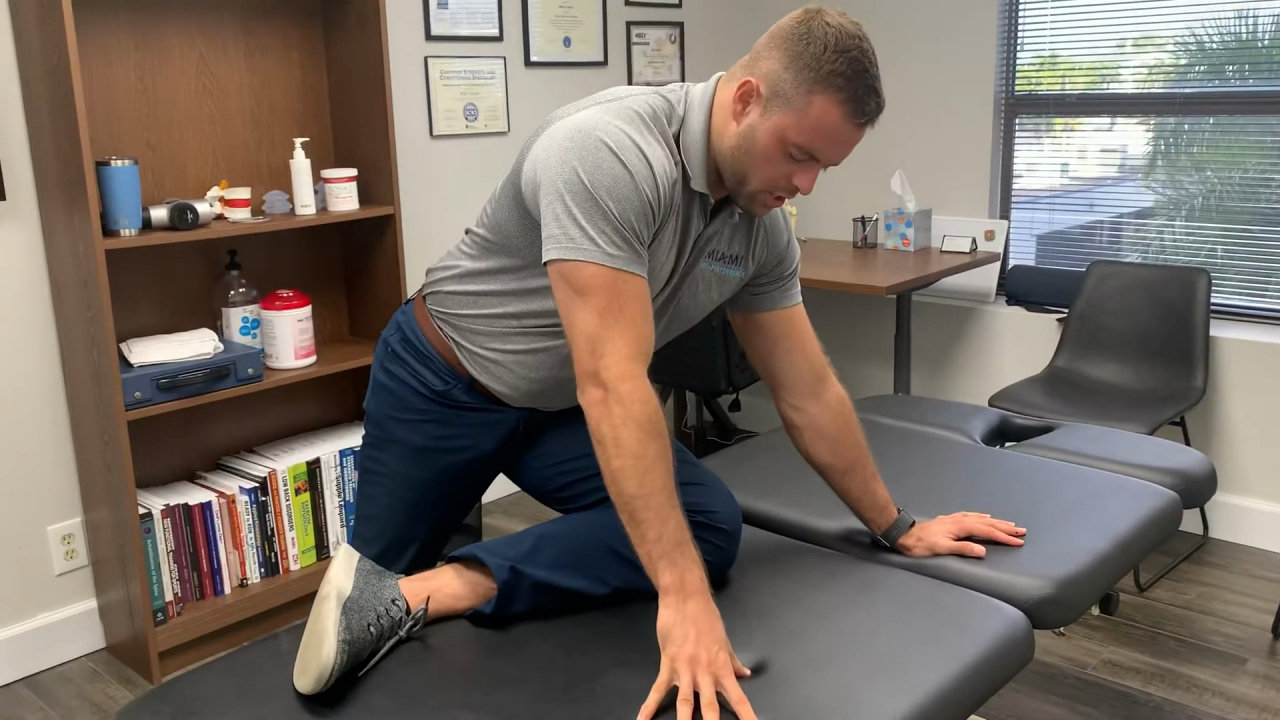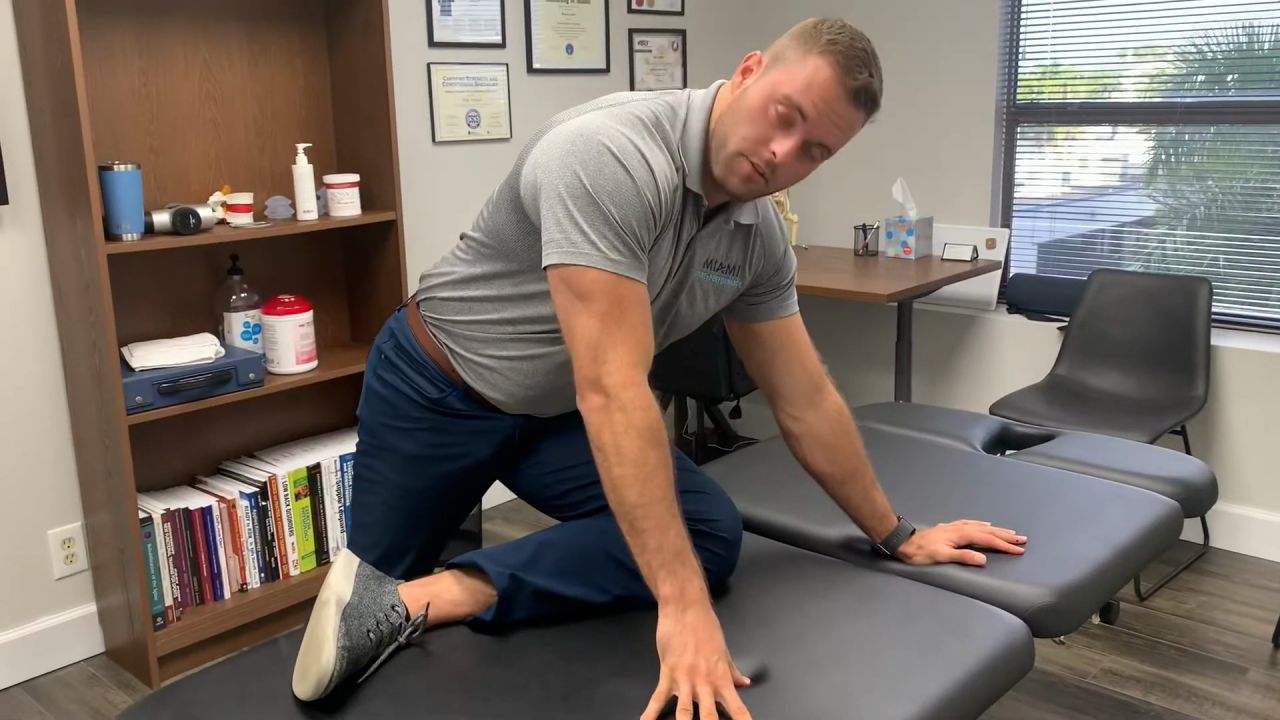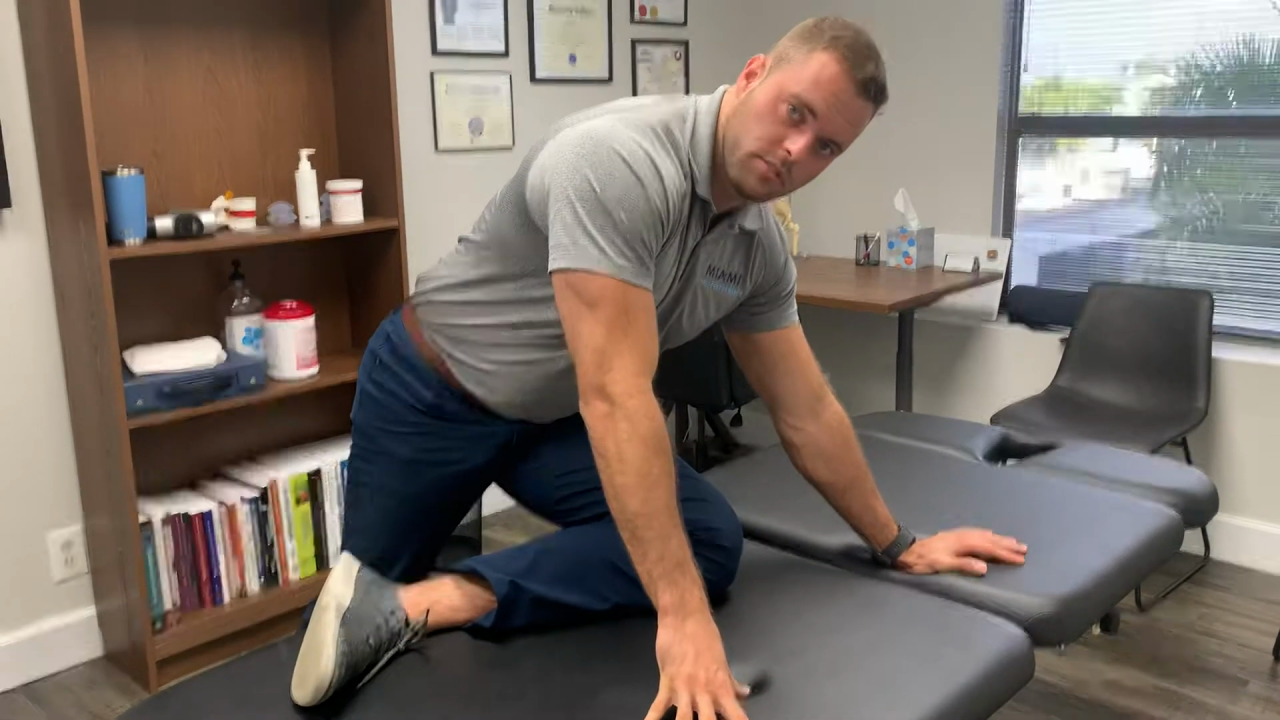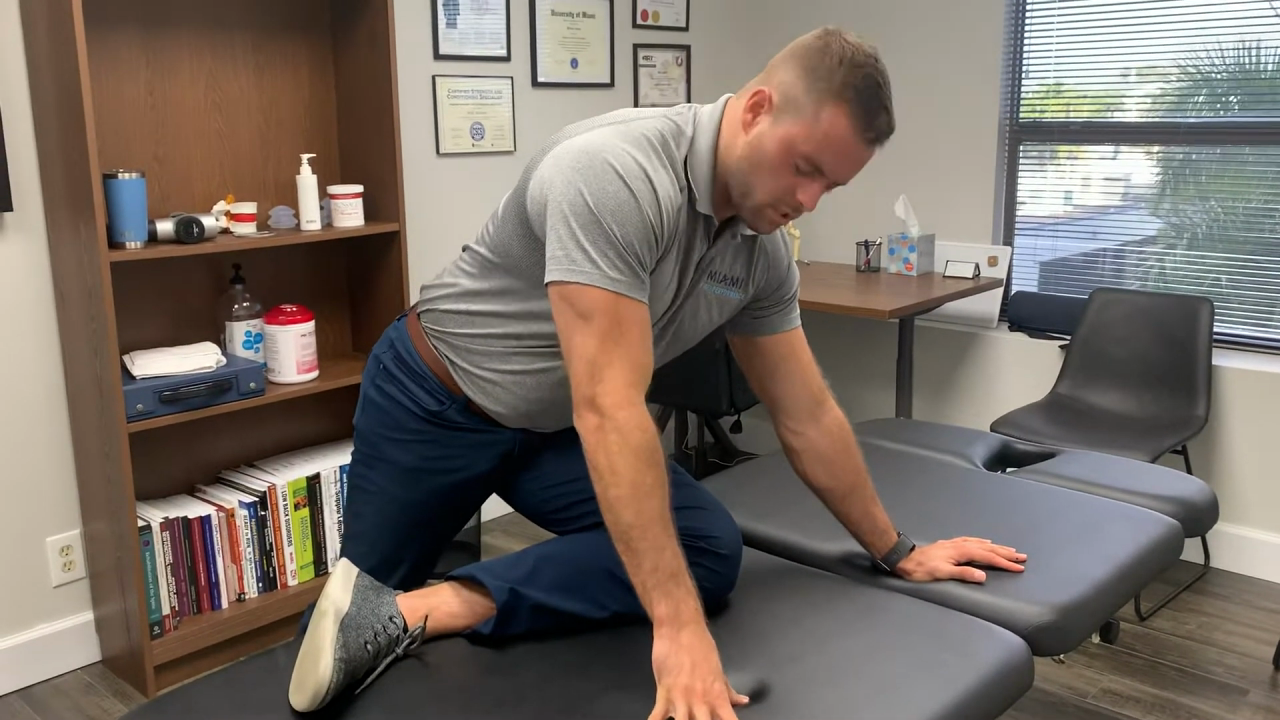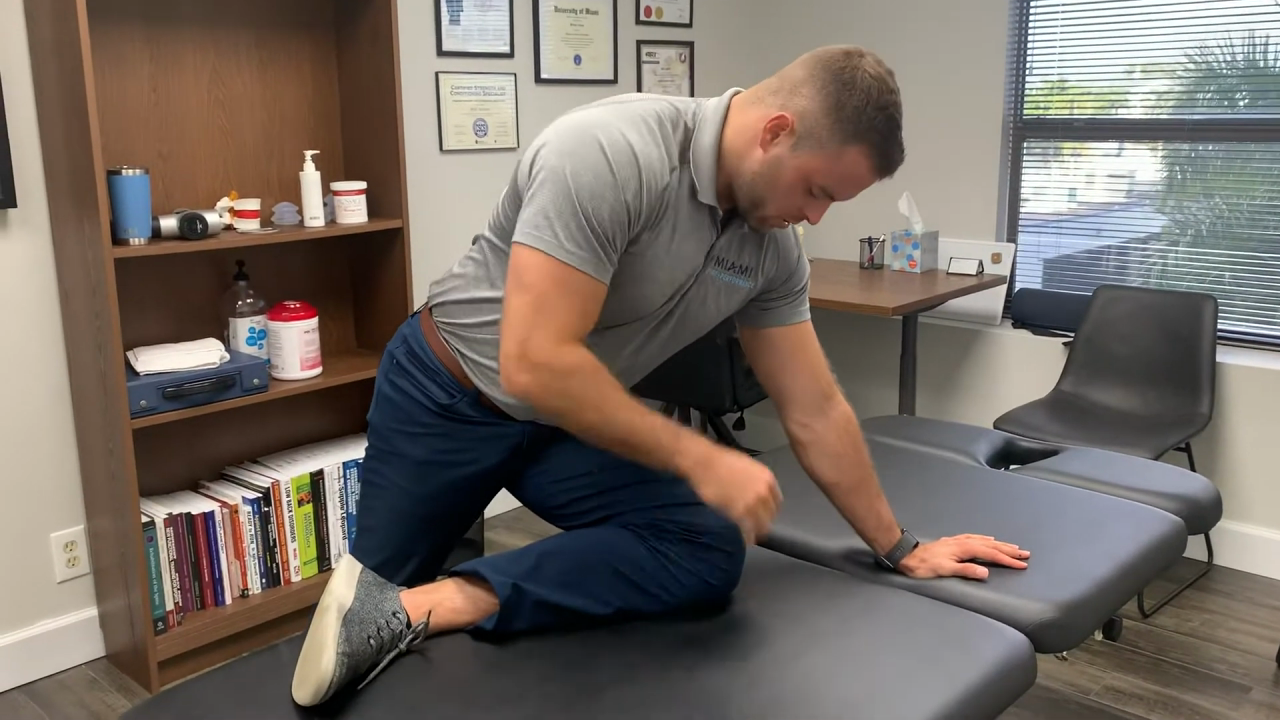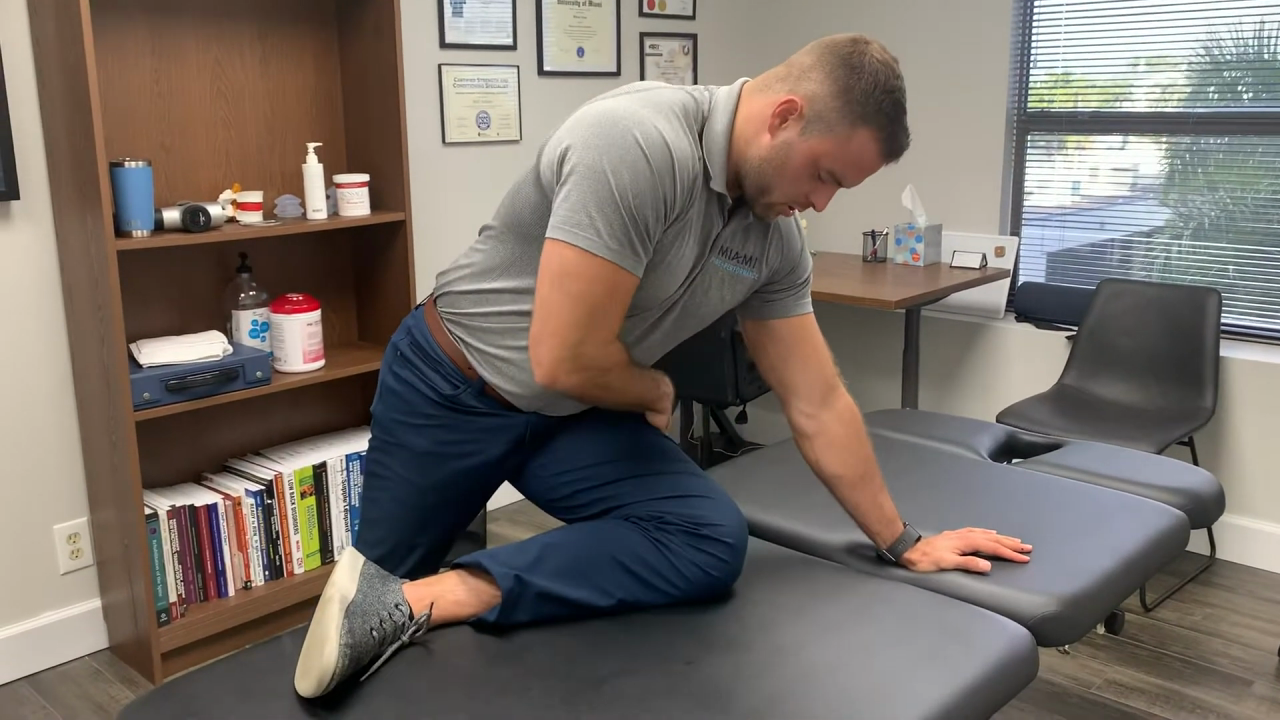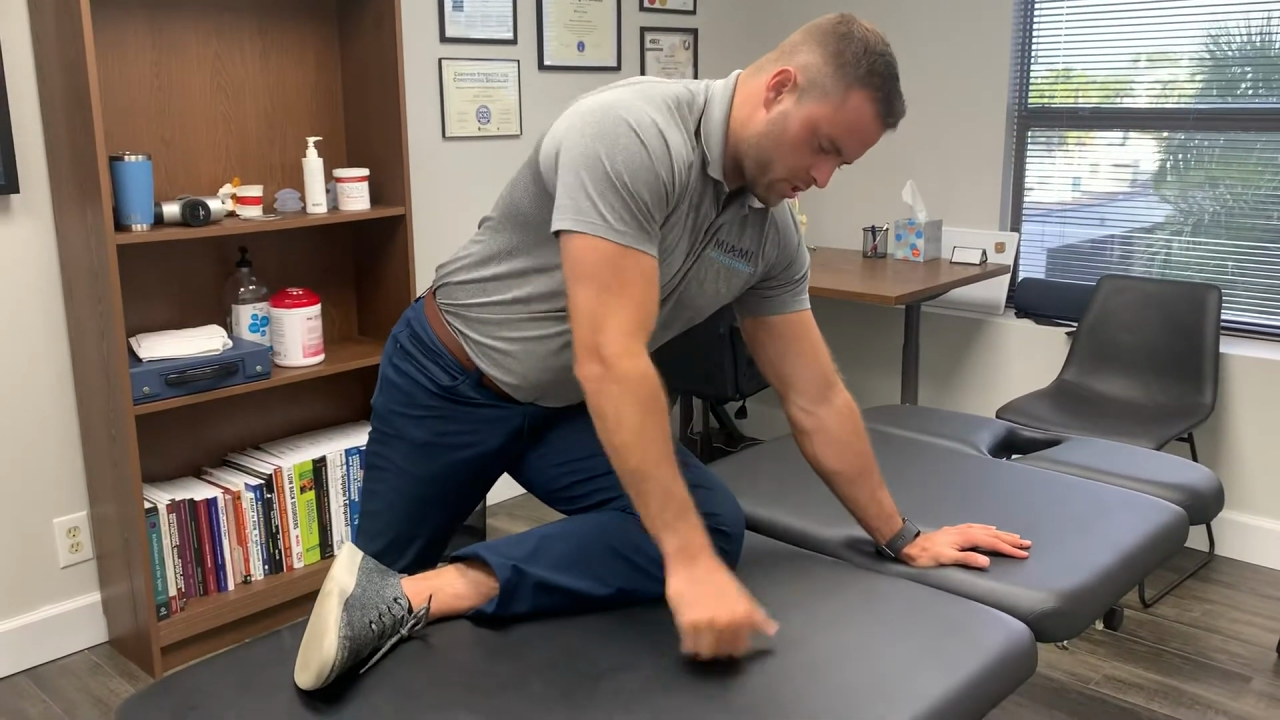
dt=0.4s
person 1, frame 1
left shoulder: (764, 229)
right shoulder: (609, 152)
left elbow: (808, 395)
right elbow: (613, 386)
left wrist: (897, 529)
right wrist: (684, 597)
left hip: (559, 404)
right hip: (444, 382)
left knee: (709, 526)
right knee: (381, 578)
left ankle: (420, 597)
person 1, frame 2
left shoulder: (758, 238)
right shoulder: (609, 154)
left elbow: (805, 404)
right elbow: (612, 390)
left wrist: (898, 536)
right wrist: (683, 605)
left hip: (554, 411)
right hip: (437, 388)
left knee: (709, 533)
right knee: (374, 589)
left ankle: (418, 602)
person 1, frame 3
left shoulder: (759, 246)
right shoulder: (619, 159)
left elbow: (805, 413)
right elbow: (616, 398)
left wrist: (899, 546)
right wrist: (683, 615)
left hip: (552, 416)
right hip: (432, 393)
left knee: (709, 541)
right knee: (365, 604)
left ankle: (420, 608)
person 1, frame 4
left shoulder: (762, 252)
right shoulder: (615, 172)
left elbow: (807, 418)
right elbow: (609, 410)
left wrist: (898, 553)
right wrist: (678, 626)
left hip: (552, 425)
right hip: (435, 400)
left knee: (709, 551)
right knee: (356, 617)
left ankle: (420, 613)
person 1, frame 5
left shoulder: (771, 247)
right shoulder: (611, 152)
left elbow: (814, 413)
right elbow: (535, 363)
left wrist: (900, 548)
right wrist: (698, 460)
left hip: (572, 414)
right hip: (450, 395)
left knee: (711, 551)
left ankle: (420, 609)
person 1, frame 6
left shoulder: (774, 239)
right shoulder: (635, 140)
left elbow: (817, 406)
right elbow: (565, 360)
left wrist: (903, 543)
right wrist: (655, 390)
left hip: (573, 412)
right hip: (452, 387)
left knee: (711, 541)
right knee: (382, 584)
left ankle: (422, 603)
person 1, frame 7
left shoulder: (770, 232)
right shoulder: (631, 134)
left elbow: (815, 400)
right elbow: (608, 361)
left wrist: (901, 538)
right wrist: (692, 557)
left hip: (562, 401)
right hip: (452, 379)
left knee: (706, 528)
right knee: (382, 577)
left ankle: (423, 596)
